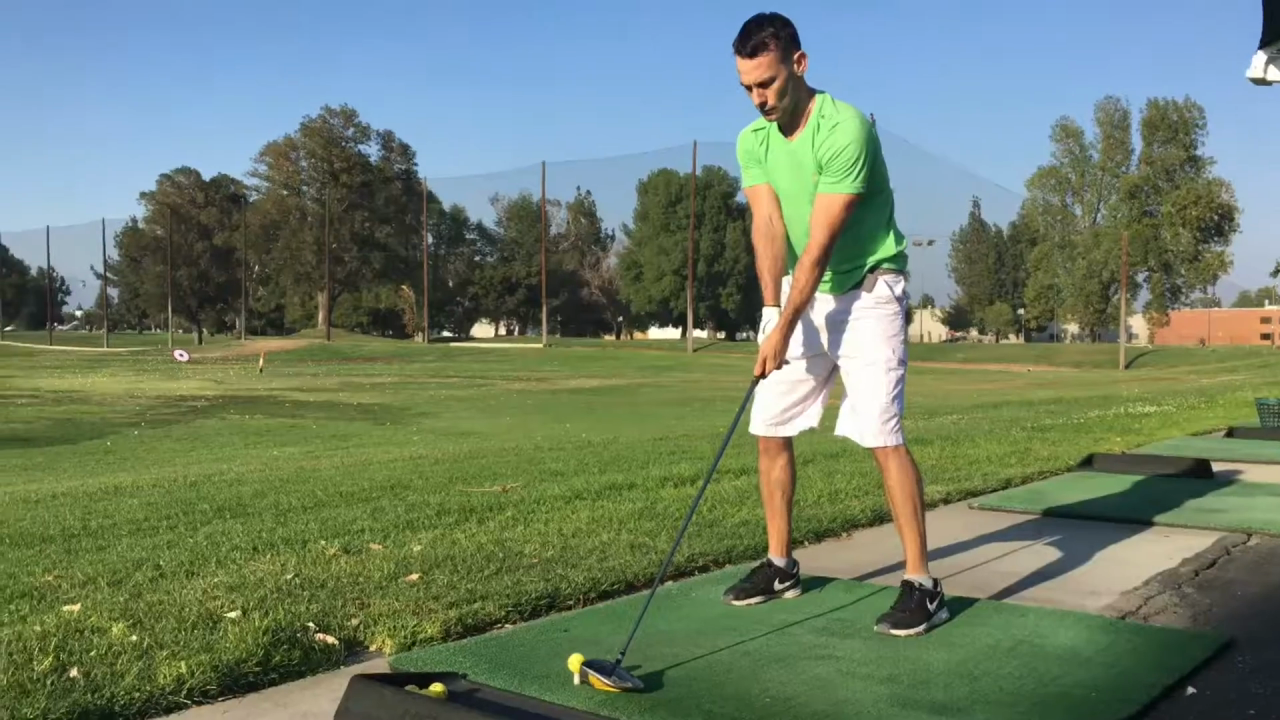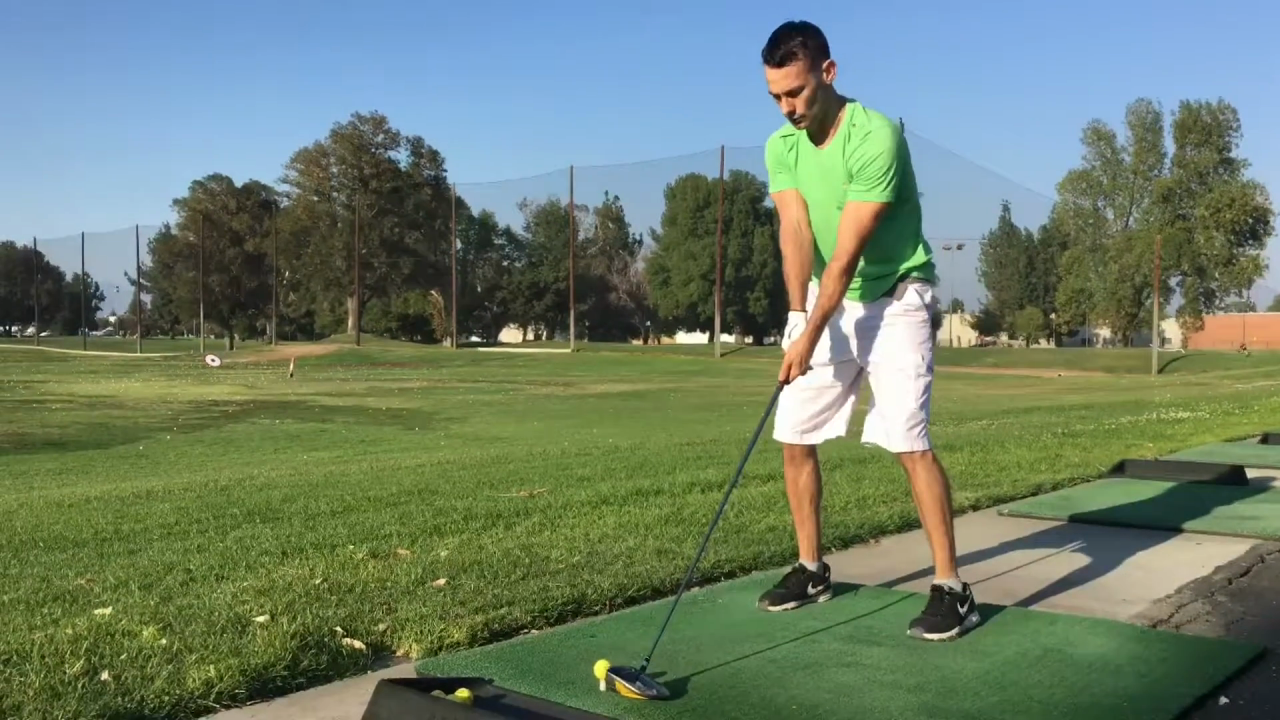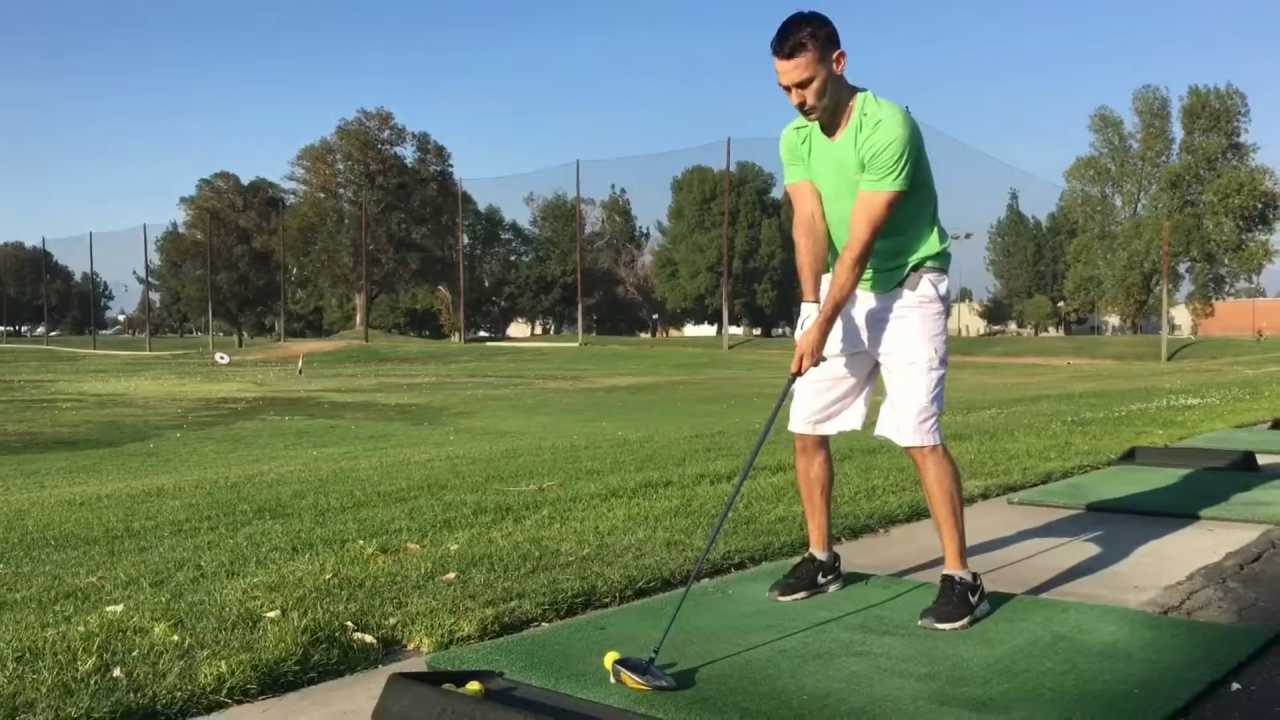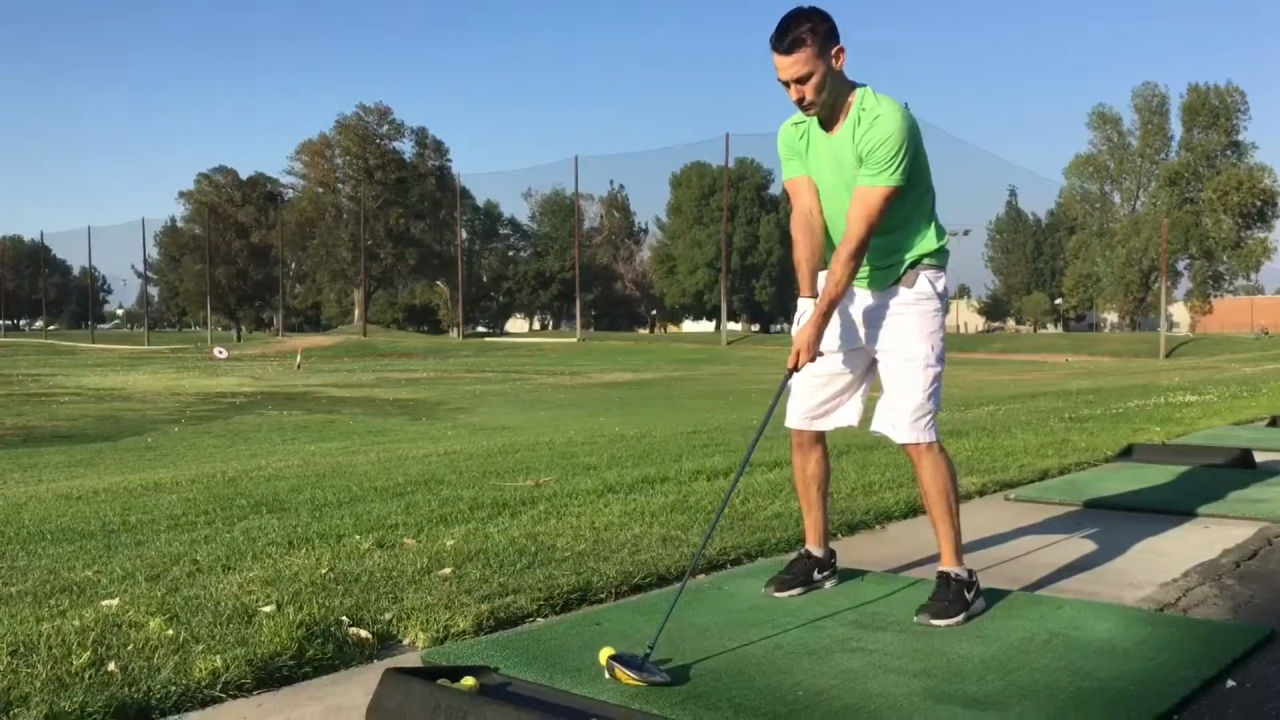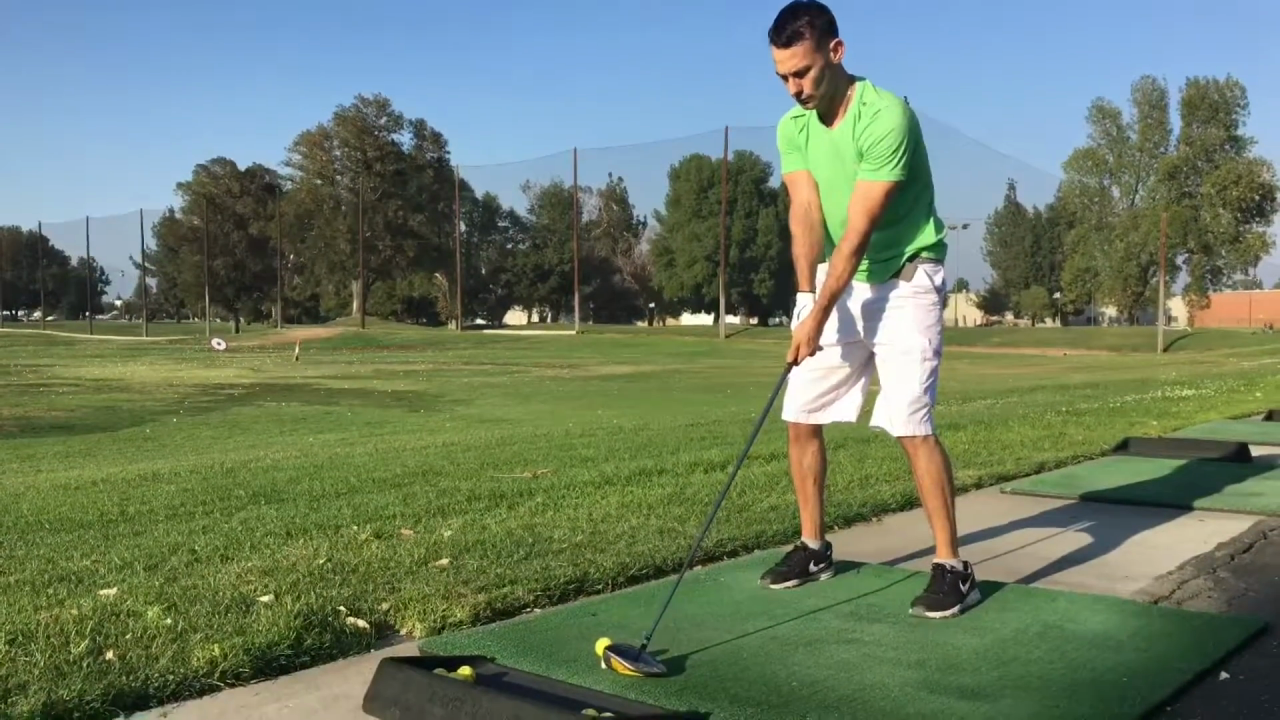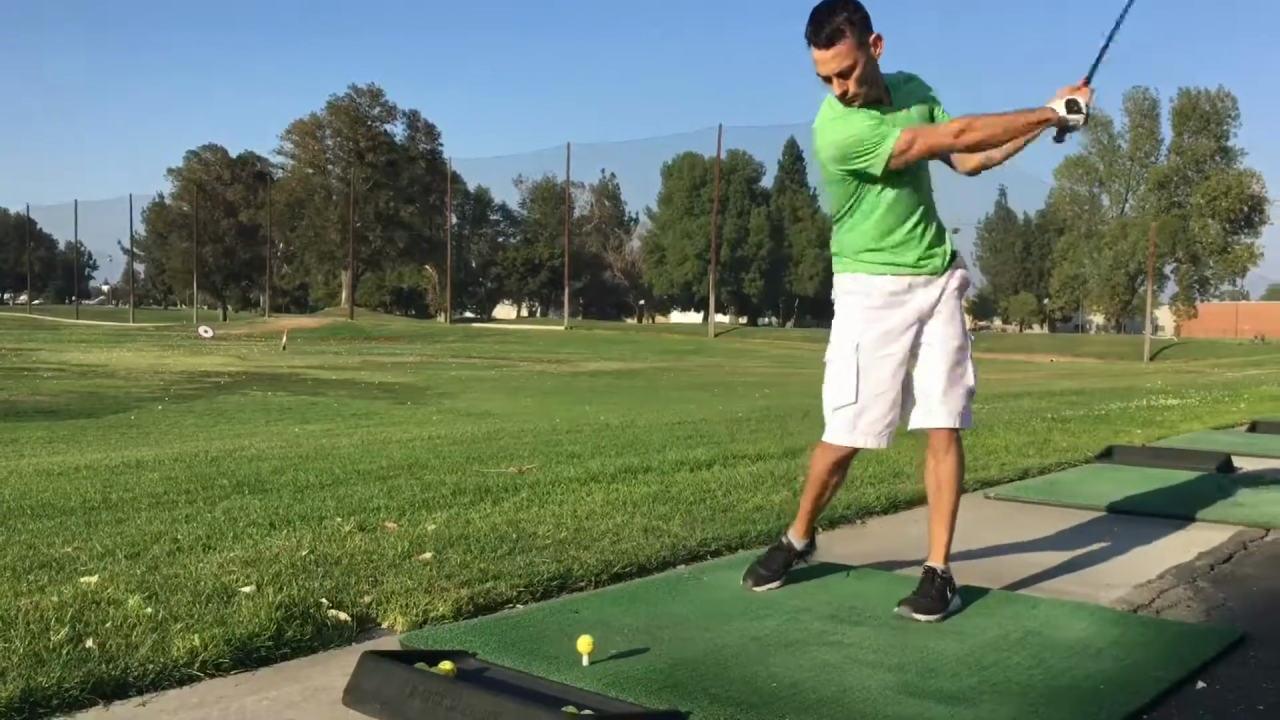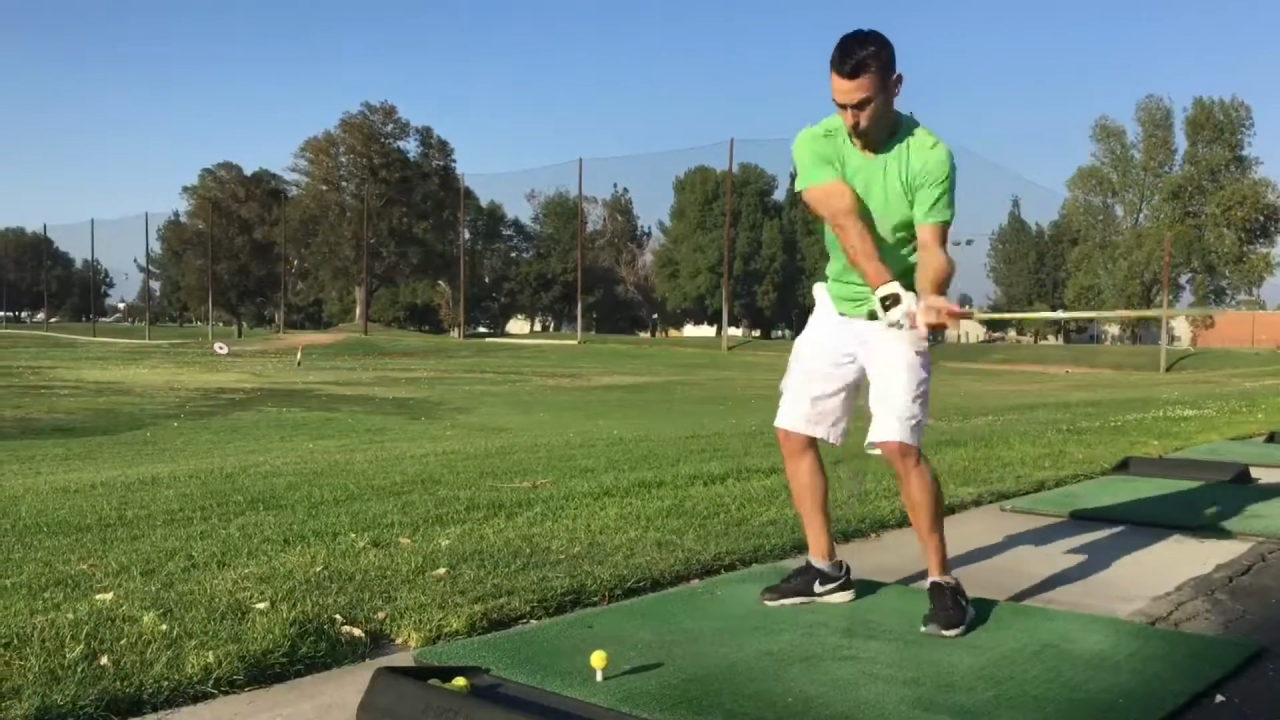
dt=0.7s
person 1, frame 1
left shoulder: (845, 128)
right shoulder: (752, 140)
left elbow: (819, 245)
right elbow: (768, 229)
left wrist: (783, 329)
right wrist: (770, 312)
left hip: (866, 293)
right hip: (801, 294)
left knee: (881, 434)
right knee: (770, 433)
left ankle: (921, 583)
right ankle: (780, 564)
person 1, frame 2
left shoulder: (875, 138)
right shoulder: (780, 146)
left elbow: (847, 252)
right elbow: (795, 233)
left wrist: (809, 336)
right wrist: (796, 318)
left hip: (893, 300)
right hip: (828, 300)
left knee: (910, 441)
right knee: (794, 439)
left ankle: (950, 589)
right ankle: (811, 569)
person 1, frame 3
left shoulder: (888, 127)
right shoulder: (795, 139)
left elbow: (860, 242)
right elbow: (809, 225)
left wrist: (821, 326)
right wrist: (811, 307)
left hip: (908, 292)
right hip: (841, 293)
left knee: (919, 433)
right knee: (807, 430)
left ankle: (961, 579)
right ankle: (821, 559)
person 1, frame 4
left shoulder: (887, 122)
right shoulder: (793, 133)
left elbow: (856, 237)
right elbow: (807, 219)
left wrist: (816, 321)
right wrist: (807, 302)
left hip: (905, 288)
right hip: (838, 289)
left knee: (915, 430)
right knee: (804, 425)
left ankle: (956, 575)
right ankle: (817, 554)
person 1, frame 5
left shoulder: (886, 116)
right shoulder: (792, 128)
left elbow: (860, 229)
right elbow: (805, 213)
left wrist: (820, 313)
right wrist: (806, 296)
left hip: (905, 281)
right hip: (836, 284)
left knee: (911, 424)
right knee: (800, 419)
left ankle: (952, 567)
right ankle: (813, 546)
person 1, frame 6
left shoulder: (913, 89)
right shoulder: (837, 133)
left elbow: (966, 159)
right elbow: (957, 135)
left wrist: (1046, 118)
right wrist: (1048, 112)
left hip: (938, 281)
right hip: (870, 291)
left knee: (942, 427)
right knee: (843, 439)
left ankle: (937, 570)
right ankle: (796, 539)
person 1, frame 7
left shoulder: (929, 156)
right shoulder: (814, 144)
left elbow: (933, 252)
right elbow: (850, 233)
left wrist: (926, 300)
right wrist: (900, 293)
left hip: (894, 321)
right hip: (837, 310)
left knee: (898, 443)
right knee: (795, 434)
left ankle: (941, 581)
right ankle: (825, 567)
